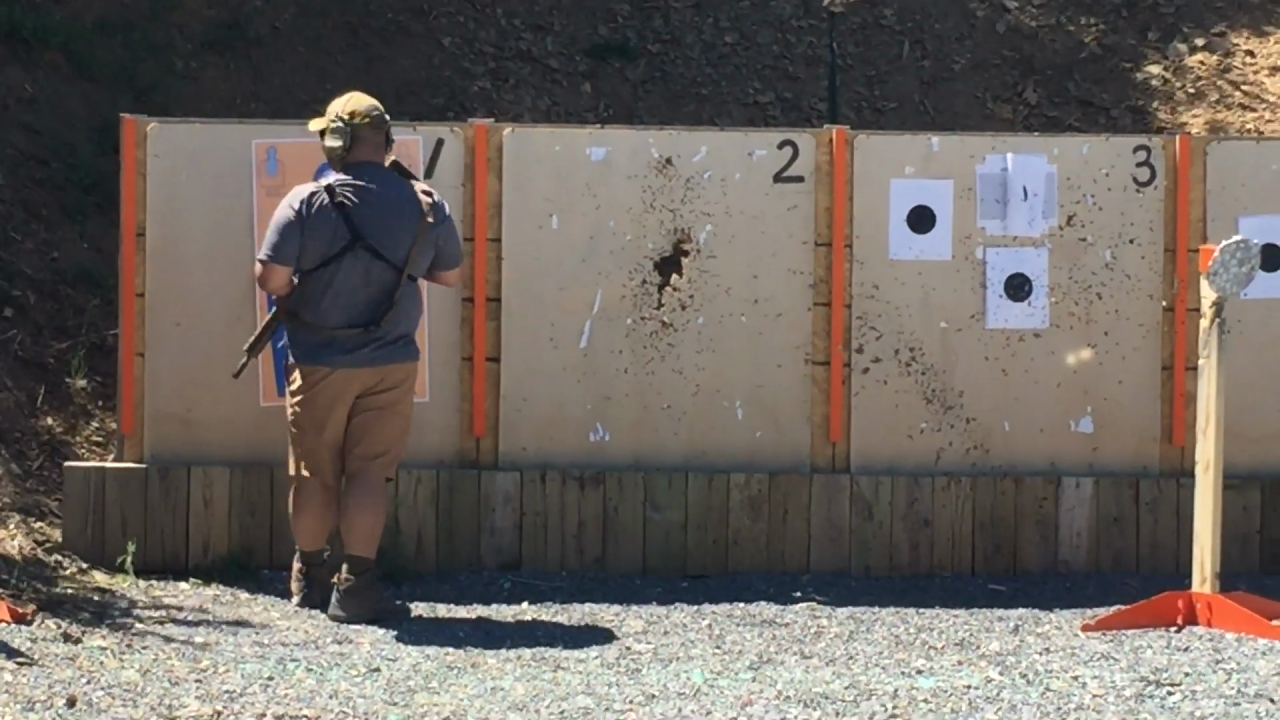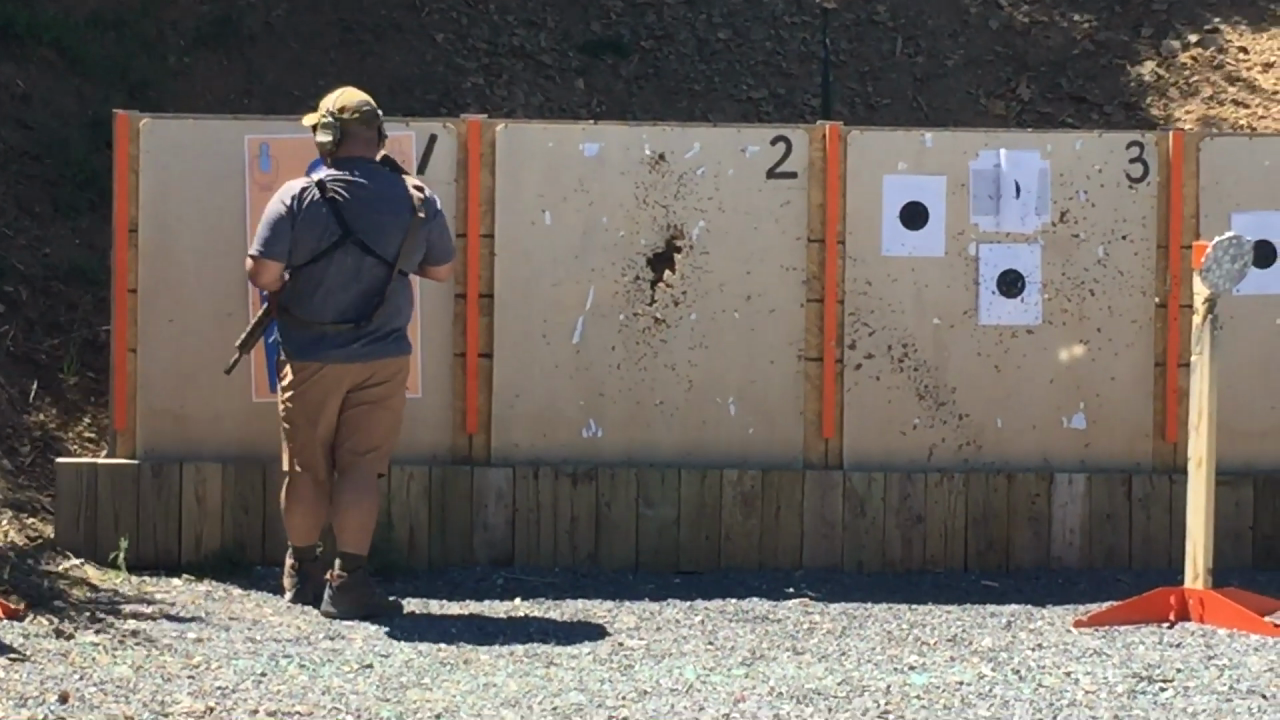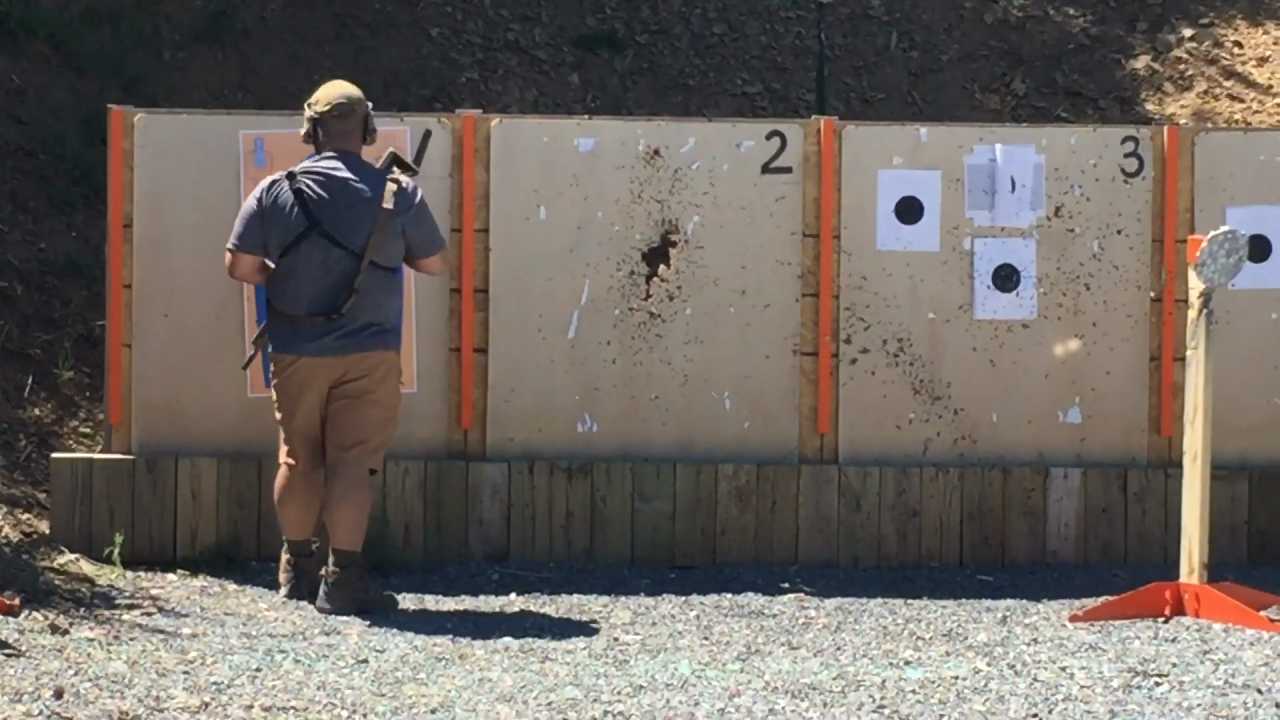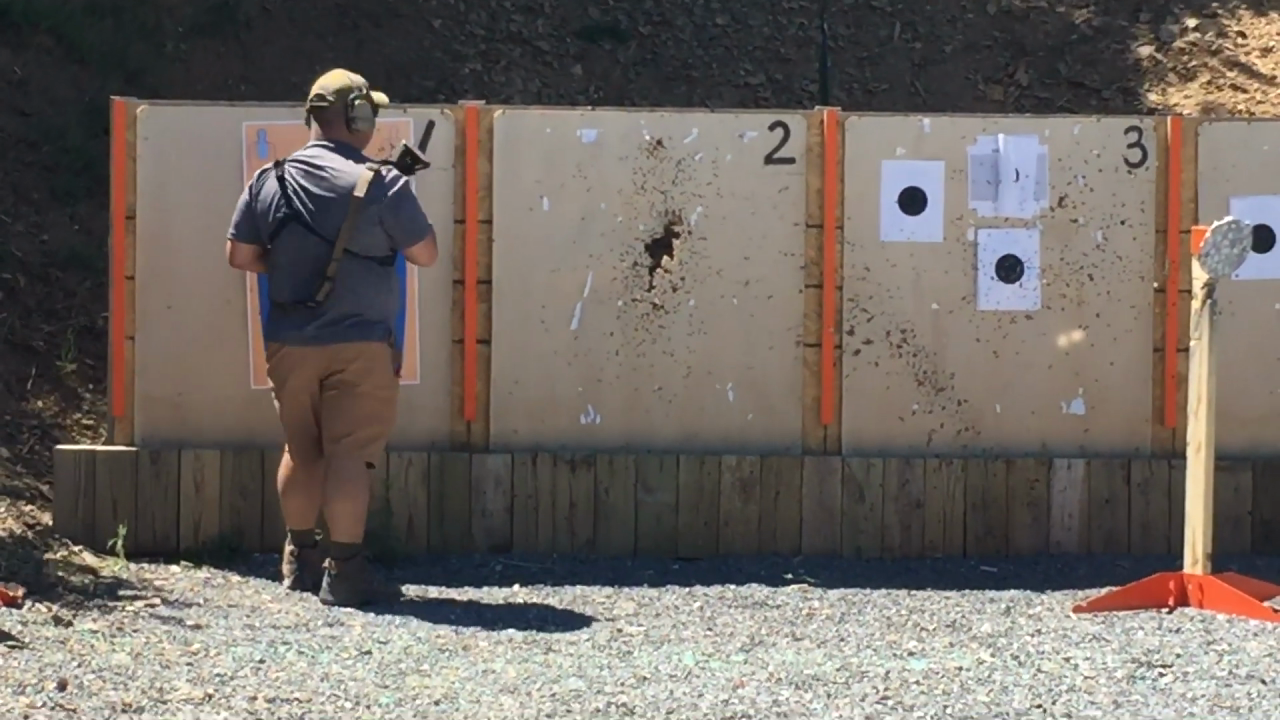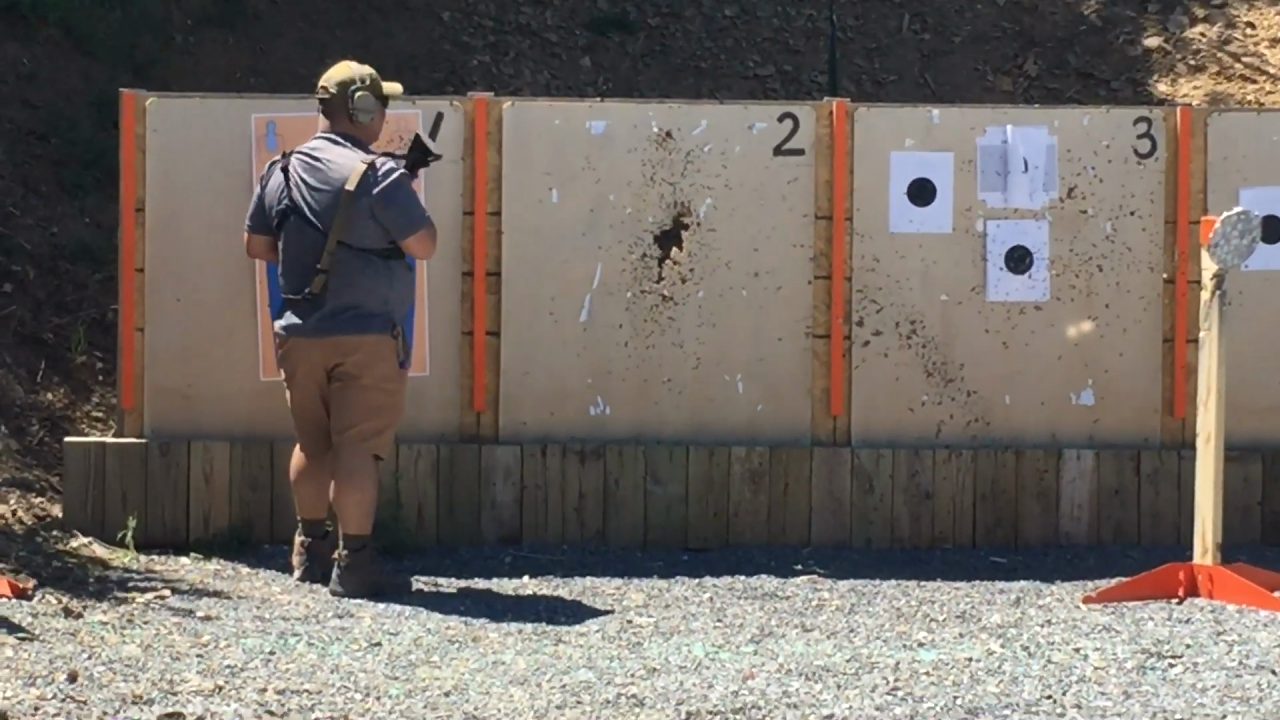
dt=0.3s
person 1, frame 1
left shoulder: (308, 200)
right shoulder: (427, 205)
left elbow: (269, 279)
right elbow: (449, 276)
left wrist: (297, 292)
left hip: (320, 362)
right hip: (391, 362)
left knee: (313, 472)
right knee: (368, 472)
left ankle: (309, 578)
right ankle: (354, 586)
person 1, frame 2
left shoulder: (300, 195)
right shoulder: (418, 200)
left elbow: (261, 274)
right elbow: (441, 270)
left wrist: (289, 286)
left hip: (311, 358)
right hip: (382, 357)
left knee: (306, 468)
right knee: (360, 467)
left ankle: (301, 574)
right ankle: (347, 584)
person 1, frame 3
left shoulder: (276, 189)
right shoulder: (399, 193)
left elbow: (240, 266)
right elbow: (435, 264)
left hip: (296, 352)
right hip: (369, 353)
left knee: (299, 460)
right knee: (353, 462)
left ankle: (297, 569)
right ankle: (342, 579)
person 1, frame 4
left shoulder: (269, 179)
right shoulder: (381, 183)
left elbow: (239, 255)
right elbow: (426, 254)
left hip: (291, 341)
right hip: (360, 344)
left knee: (300, 451)
right knee: (350, 454)
left ankle: (300, 559)
right ankle: (344, 571)
person 1, frame 5
left shoulder: (281, 170)
right shoulder: (378, 174)
left elbow: (257, 245)
right elbow: (424, 246)
right wrist: (396, 216)
left hip: (301, 331)
right hip: (366, 334)
left knee: (312, 444)
right knee: (358, 448)
left ankle: (311, 550)
right ankle: (354, 562)
